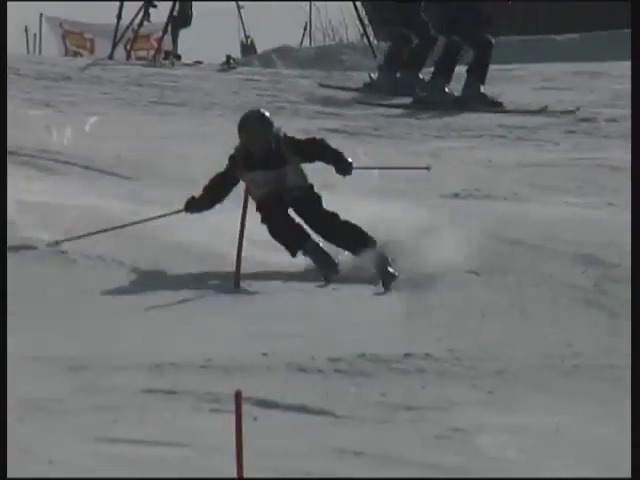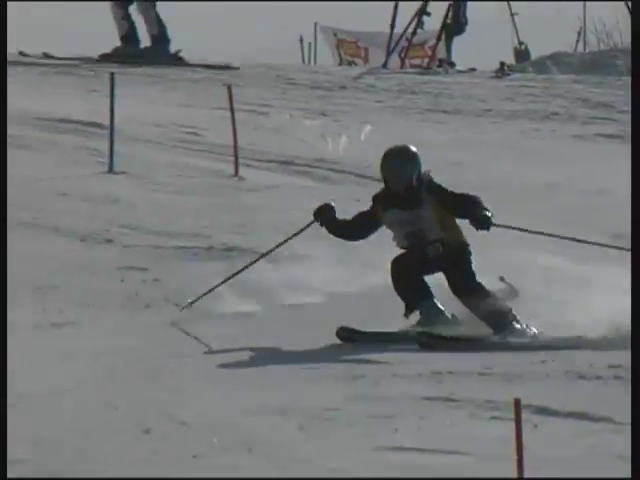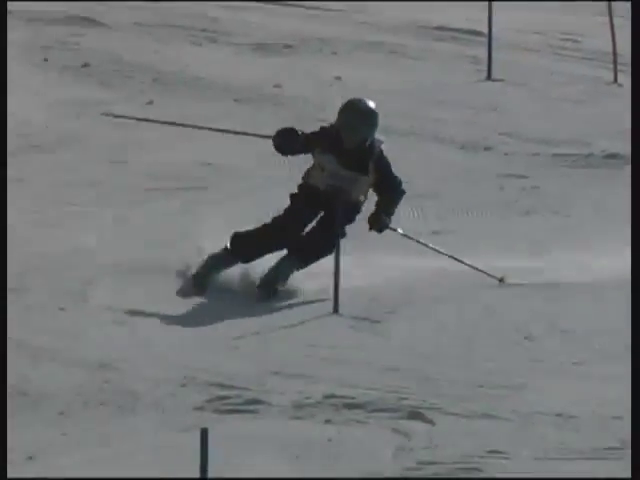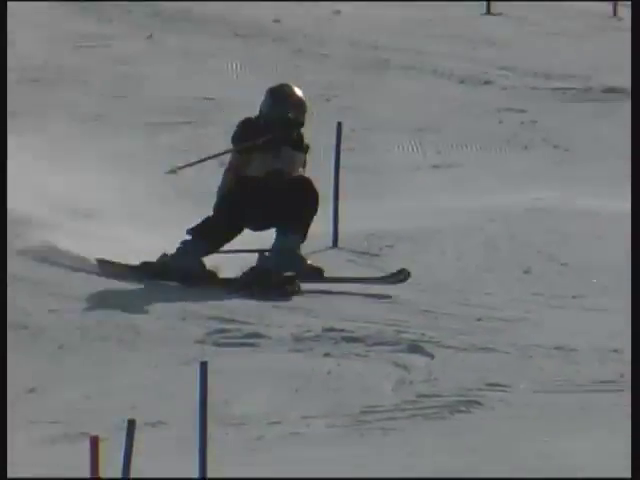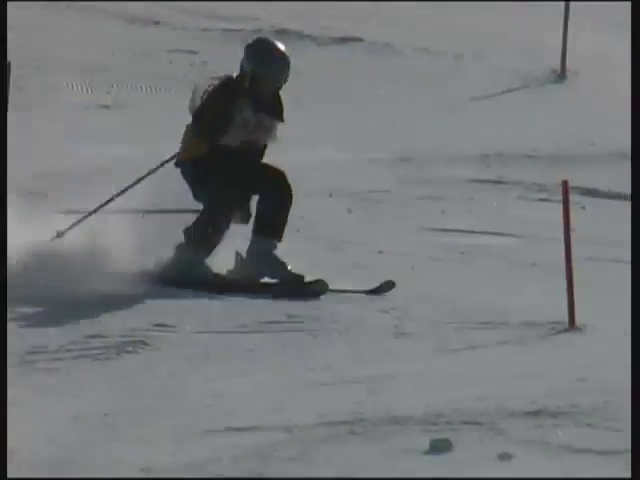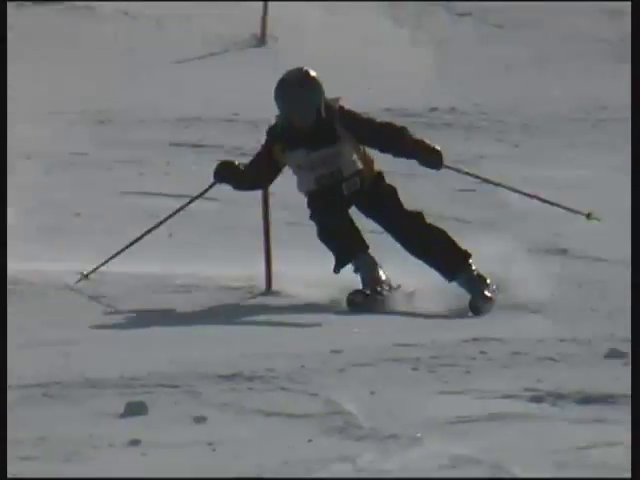
dt=0.5s
person 1, frame 1
left shoulder: (286, 147)
right shoulder: (240, 161)
left elbow: (316, 147)
right elbow: (220, 186)
left wrist: (339, 160)
right wrist: (199, 202)
left hip: (297, 191)
right hip: (268, 199)
left knee: (325, 223)
right knee: (275, 219)
left ankle: (373, 254)
right ankle: (320, 257)
person 1, frame 2
left shoulder: (430, 192)
right shoulder: (384, 202)
left elbow: (464, 203)
right elbow: (359, 229)
left wrist: (480, 214)
right wrist: (331, 222)
left hip: (450, 247)
right hip: (420, 251)
left knee: (464, 285)
right knee: (401, 270)
left ankle: (509, 324)
right ankle: (435, 318)
person 1, frame 3
left shoulder: (374, 158)
right shoulder: (327, 139)
left elbow: (393, 188)
right elbow: (286, 143)
left wrist: (384, 213)
right wrist: (289, 140)
left hip: (342, 203)
right hip: (314, 191)
left knee: (329, 232)
right knee: (282, 229)
left ankle: (278, 275)
right ankle: (221, 261)
person 1, frame 4
left shoulder: (298, 146)
right shoulder: (252, 128)
right elbow: (240, 142)
right wrist: (273, 136)
left hip: (272, 206)
right hip: (241, 195)
left knee: (305, 190)
left ankle: (280, 258)
right ankle: (183, 258)
person 1, frame 5
left shoulder: (271, 105)
right shoulder: (228, 92)
left elbow: (255, 149)
right elbow: (204, 125)
left wrist: (244, 199)
left hip: (236, 159)
right hip: (201, 159)
left knee: (278, 187)
right knee: (224, 200)
left ankle: (260, 256)
right ankle: (189, 258)
person 1, frame 6
left shoulder: (338, 120)
right shoulder: (281, 139)
left elbow: (382, 133)
right elbow: (257, 175)
left wrist: (422, 149)
right wrist: (231, 173)
left hip: (361, 181)
right hip: (323, 192)
left knee: (406, 227)
right knee: (327, 217)
left ankle: (470, 277)
right ankle: (372, 275)
